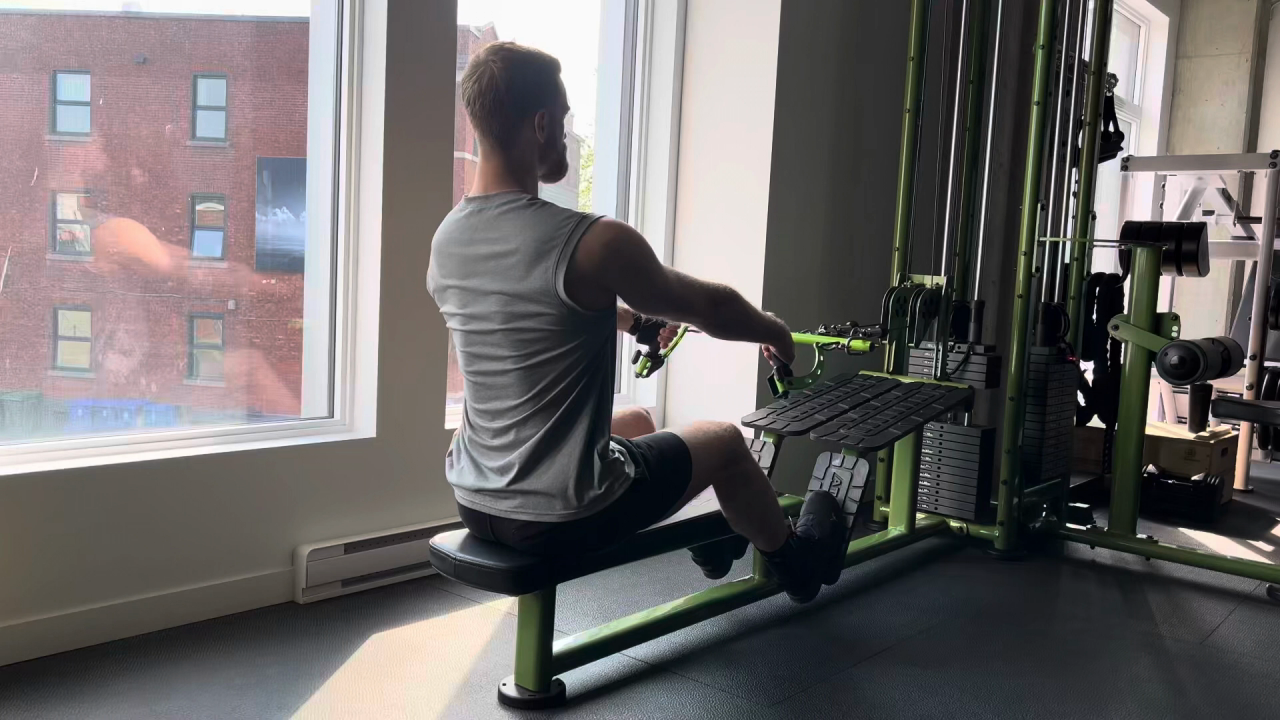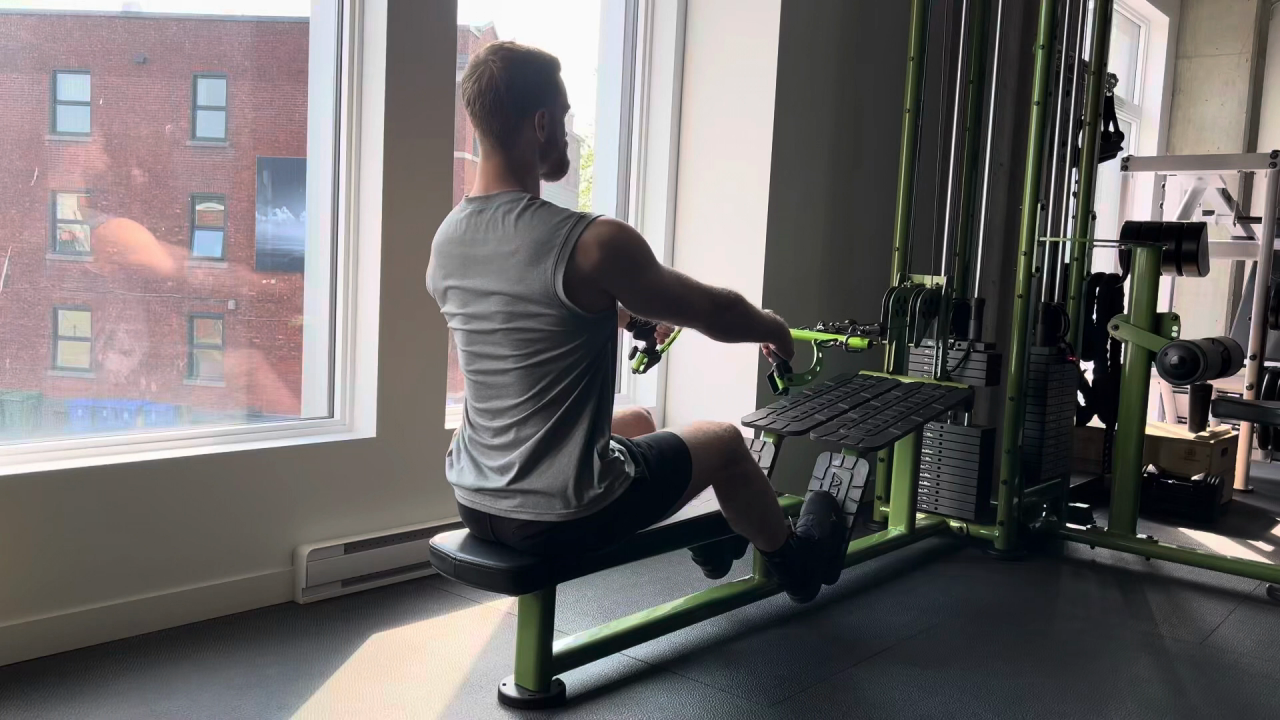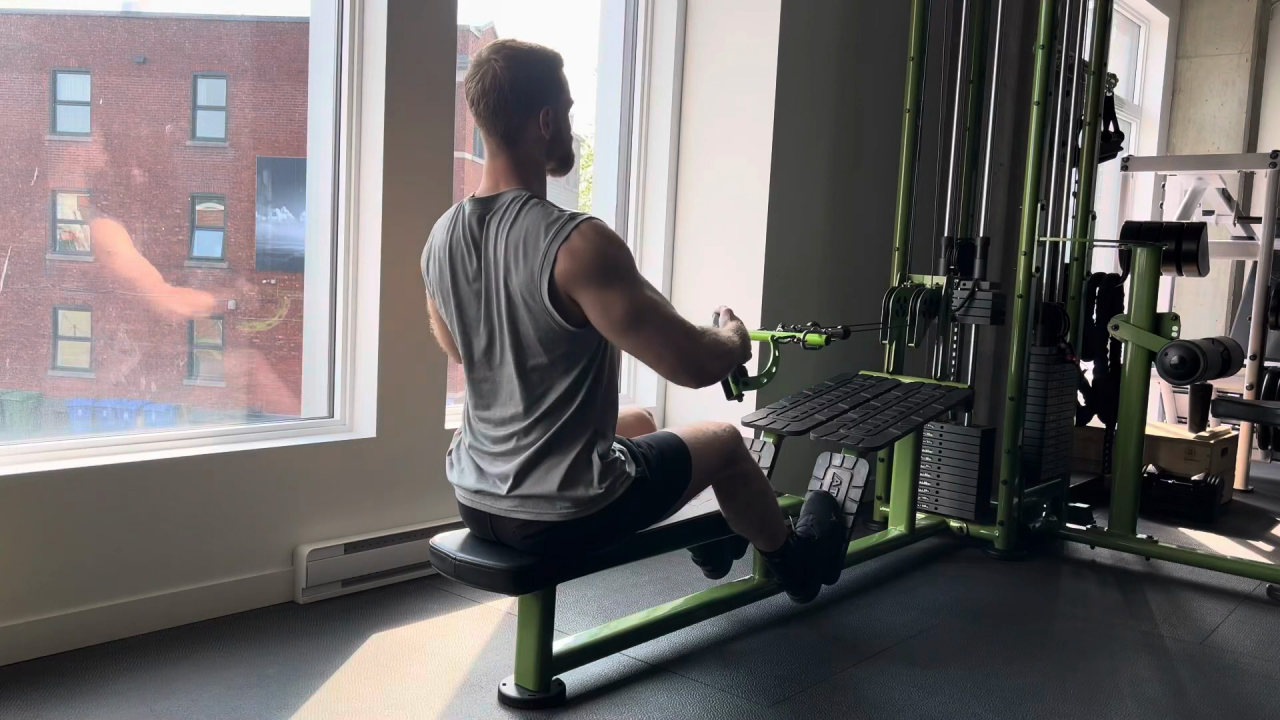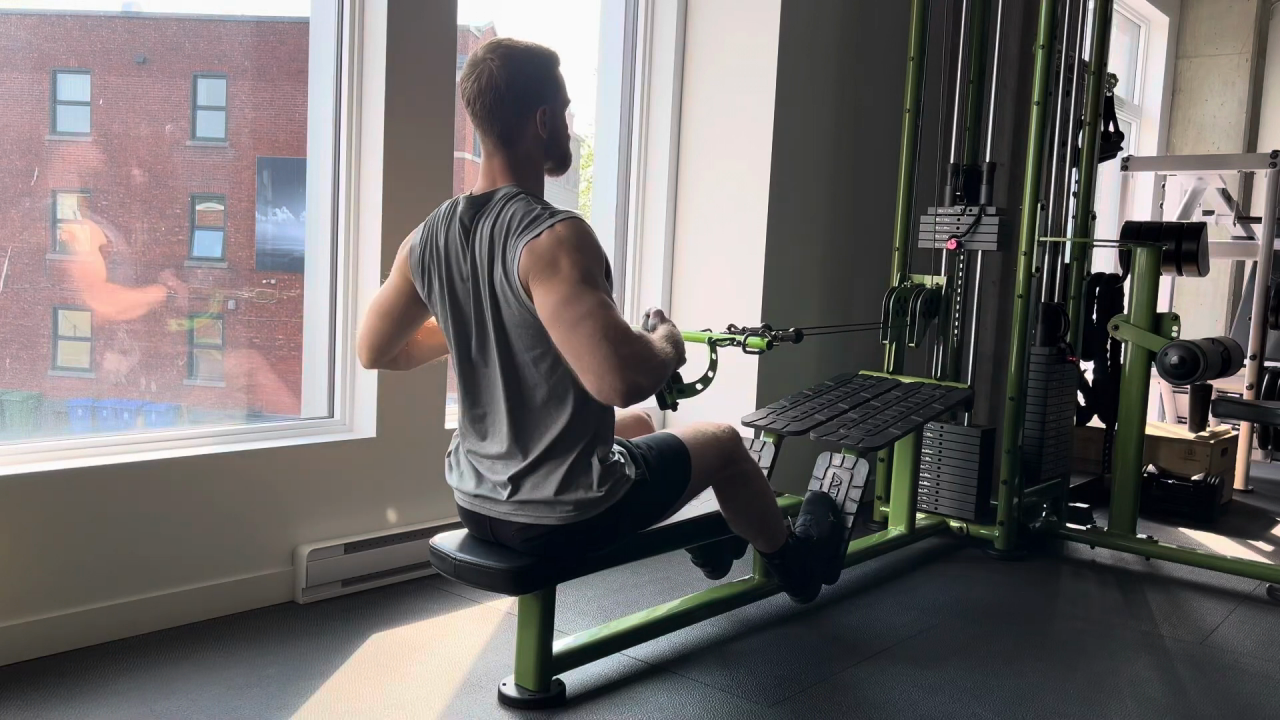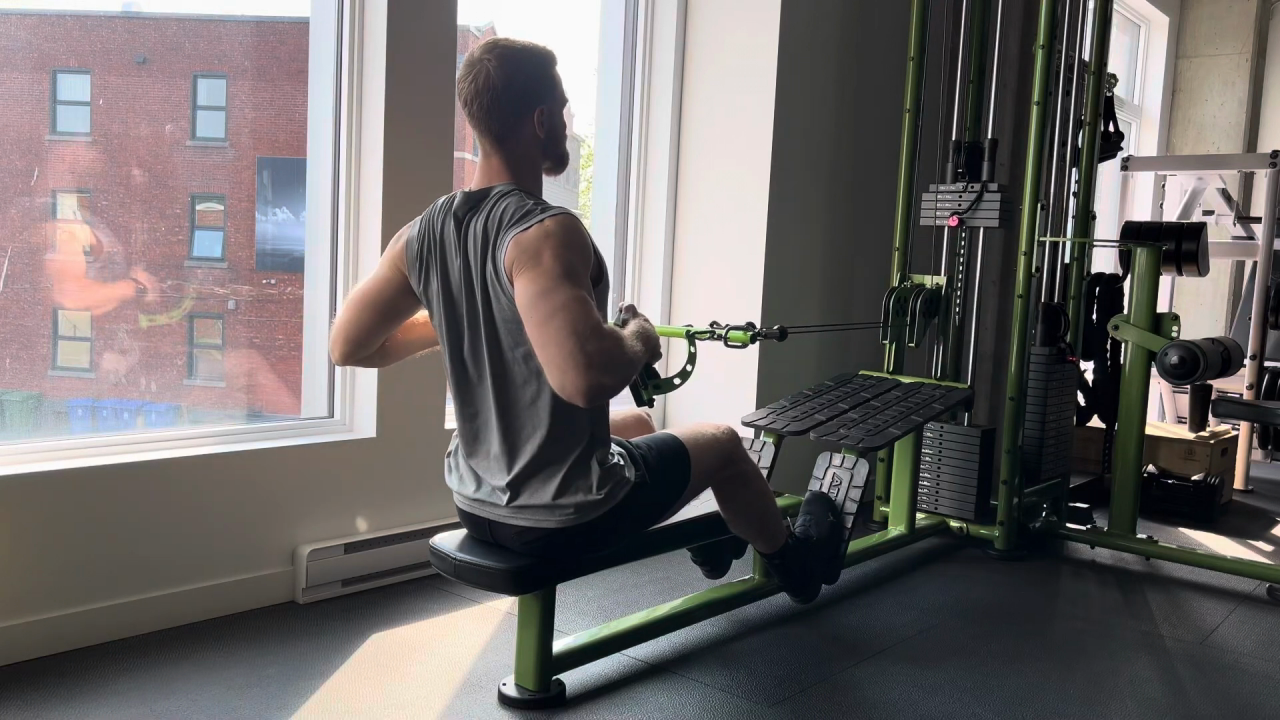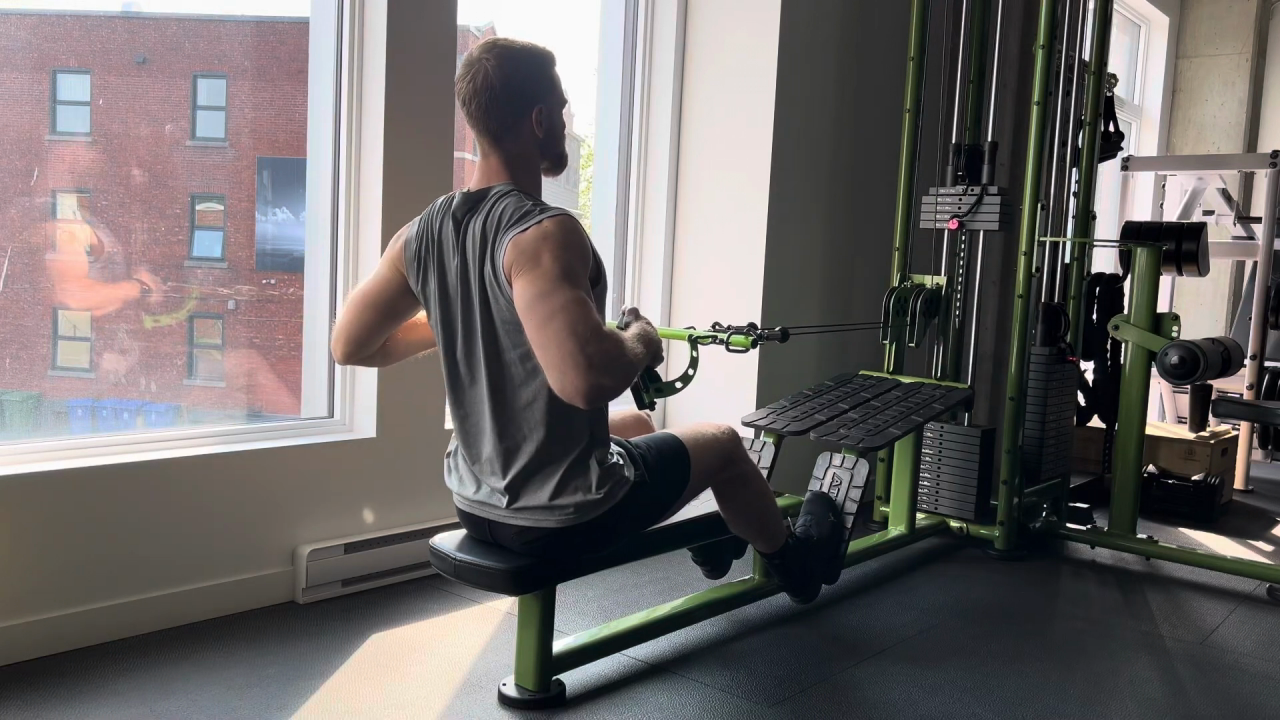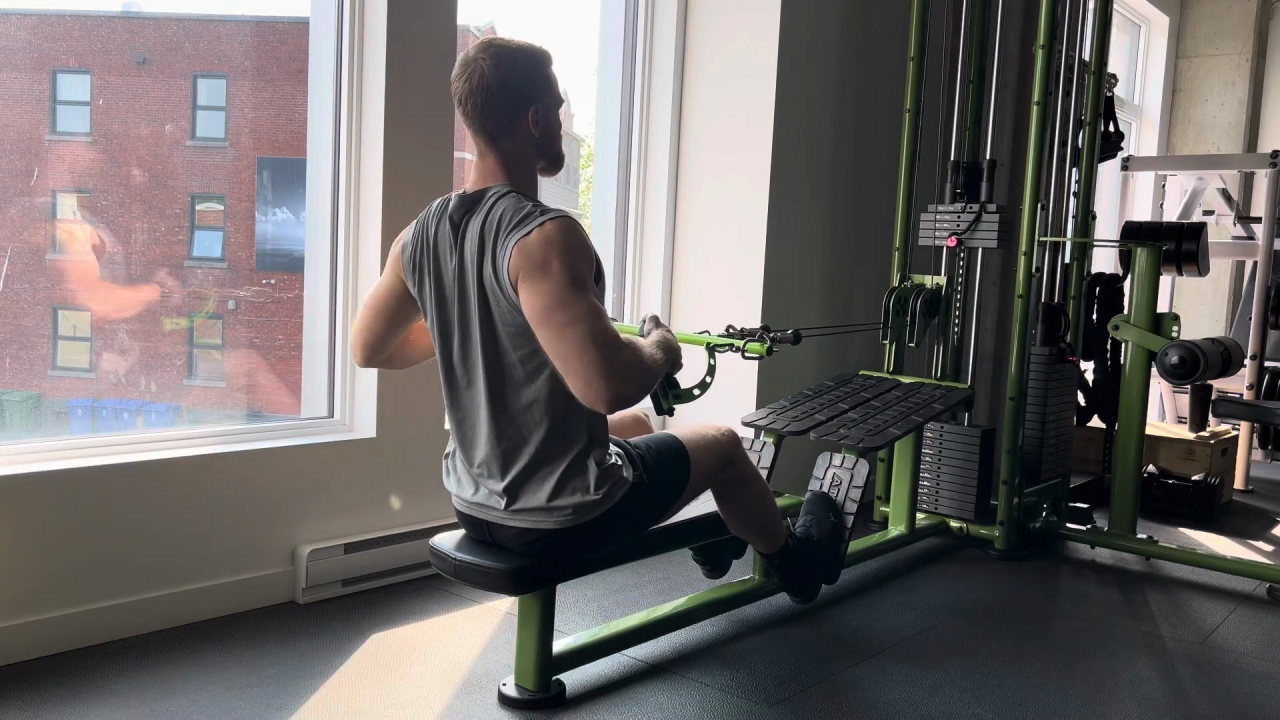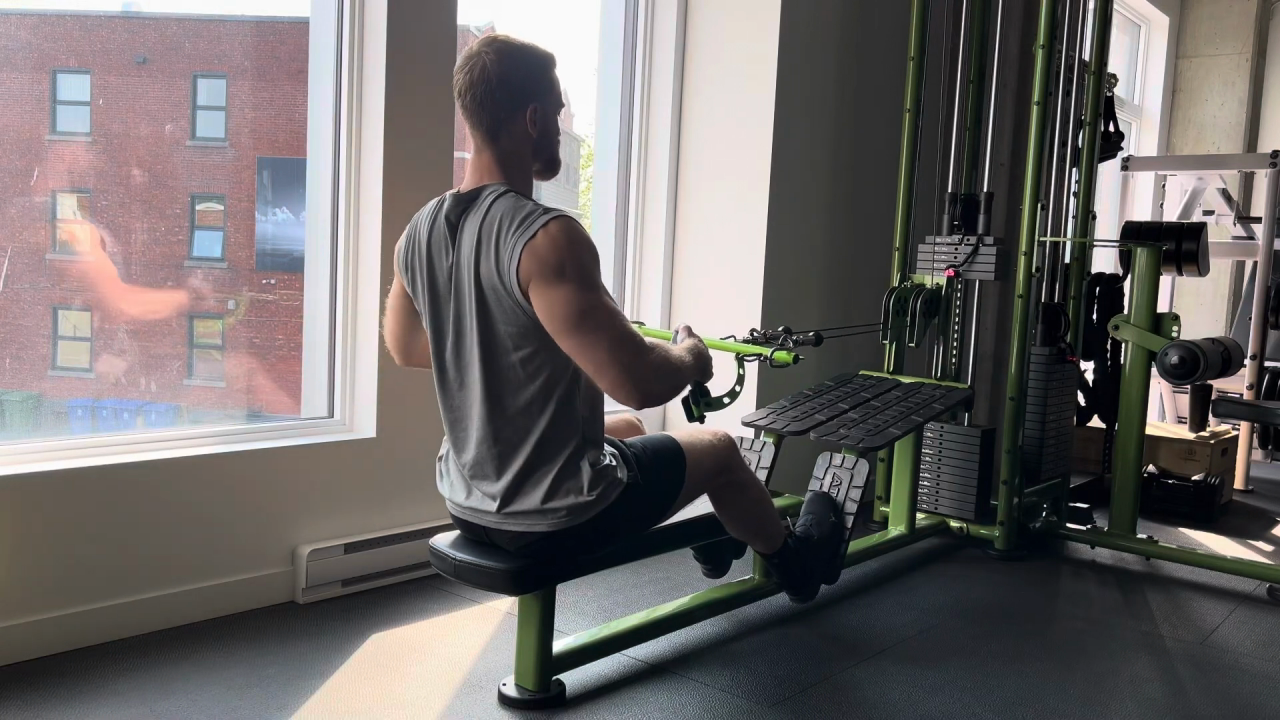
dt=0.4s
person 1, frame 1
left shoulder: (447, 240)
right shoulder: (591, 243)
right elbow: (712, 307)
left wrist: (624, 317)
right wrist: (773, 332)
left hip: (475, 503)
right hip: (564, 516)
left knee: (636, 422)
right knee: (724, 439)
right ankle: (798, 561)
person 1, frame 2
left shoulder: (447, 241)
right shoulder: (592, 244)
right elbow: (716, 313)
right wrist: (772, 329)
left hip: (476, 503)
right hip: (564, 516)
left knee: (636, 423)
right knee: (723, 440)
right ankle: (798, 562)
person 1, frame 3
left shoulder: (441, 239)
right shoulder: (577, 244)
right elbow: (696, 364)
right wrist: (736, 339)
left hip: (477, 502)
right hip: (567, 515)
left knee: (637, 424)
right knee: (724, 441)
right ankle: (798, 561)
person 1, frame 4
left shoulder: (427, 239)
right shoulder: (553, 239)
left elbow: (375, 351)
right elbow: (624, 380)
right wrist: (668, 343)
left hip: (476, 503)
right hip: (568, 517)
left knee: (636, 426)
right knee: (723, 442)
left ankle: (712, 542)
right ankle: (796, 561)
person 1, frame 5
left shoulder: (422, 236)
right shoulder: (546, 235)
left elbow: (347, 346)
right elbow: (586, 378)
right wrist: (639, 337)
left hip: (477, 504)
right hip: (565, 518)
left knee: (636, 424)
right knee: (722, 442)
left ankle: (710, 540)
right ankle: (795, 561)
person 1, frame 6
left shoulder: (421, 235)
right shoulder: (544, 235)
left elbow: (350, 345)
right elbow: (587, 379)
right wrist: (641, 341)
left hip: (476, 504)
right hip: (565, 518)
left knee: (636, 426)
right knee: (721, 443)
left ankle: (707, 539)
right ankle: (795, 561)
person 1, frame 7
left shoulder: (420, 236)
right shoulder: (544, 238)
left elbow: (367, 349)
right elbow: (610, 387)
right wrist: (661, 350)
left hip: (474, 504)
right hip: (564, 519)
left knee: (635, 427)
right knee: (721, 444)
left ankle: (710, 539)
right ankle: (795, 562)
person 1, frame 8
left shoulder: (418, 234)
right shoulder: (546, 238)
left elbow: (405, 349)
right elbow: (639, 384)
right wrist: (690, 355)
left hip: (468, 504)
right hip: (557, 519)
left knee: (626, 430)
right knee: (719, 450)
left ankle: (711, 539)
right ankle: (795, 561)
